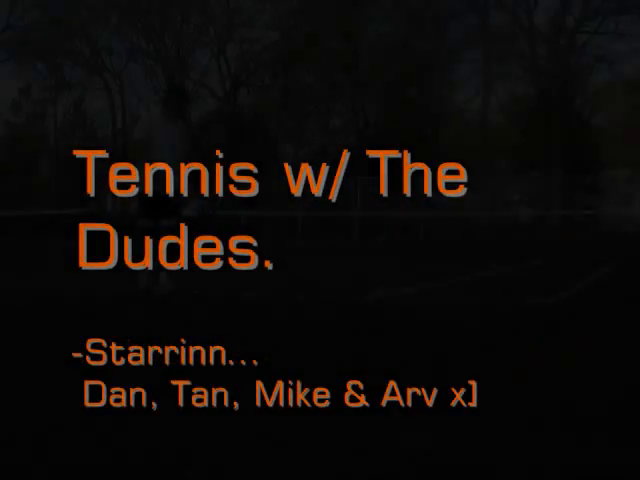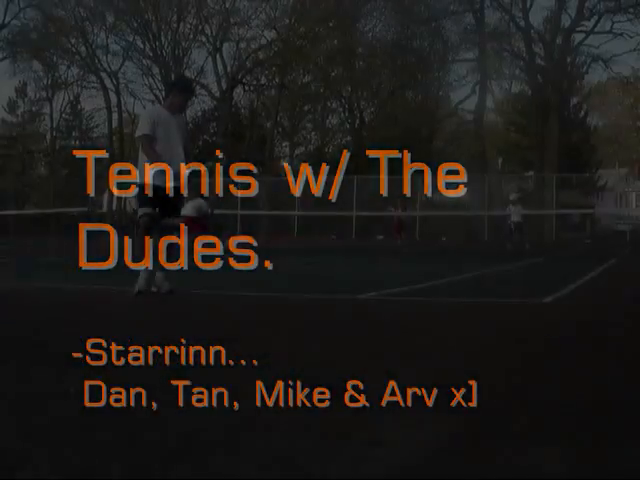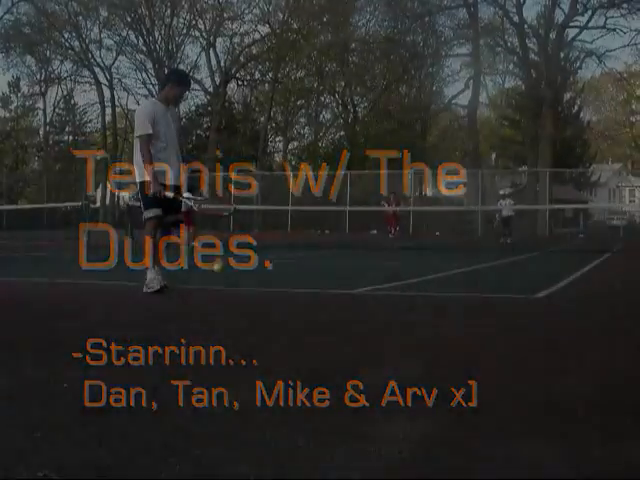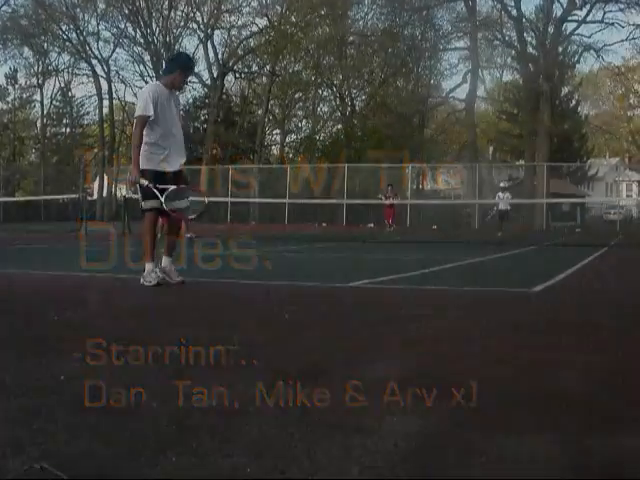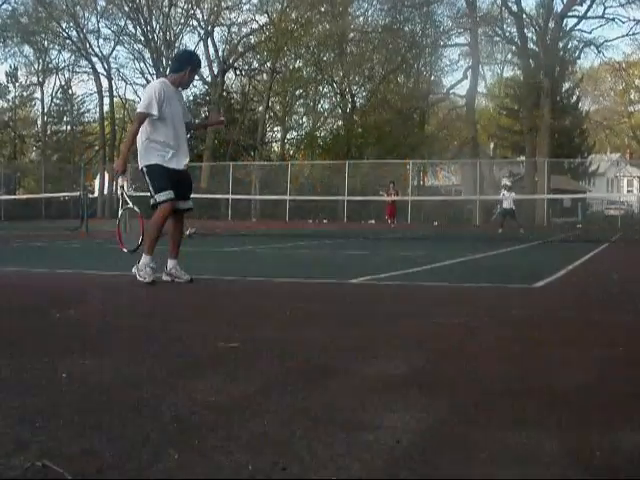
dt=0.3s
person 1, frame 1
left shoulder: (181, 126)
right shoulder: (151, 123)
right elbow: (146, 155)
right wrist: (158, 179)
left hip: (173, 187)
right hip: (151, 186)
left knee: (169, 230)
right knee: (148, 229)
left ankle: (163, 275)
right ankle: (150, 269)
person 1, frame 2
left shoulder: (180, 120)
right shoulder: (151, 114)
right elbow: (145, 146)
right wrist: (165, 169)
left hip: (174, 183)
right hip: (151, 179)
right knee: (146, 222)
left ankle: (159, 275)
right ankle: (145, 270)
person 1, frame 3
left shoulder: (173, 112)
right shoulder: (147, 109)
right elbow: (144, 148)
left wrist: (180, 178)
right wrist: (153, 180)
left hip: (171, 179)
right hip: (150, 178)
right knee: (153, 221)
left ankle: (156, 268)
right ankle: (151, 276)
person 1, frame 4
left shoulder: (174, 97)
right shoulder: (151, 92)
right elbow: (138, 129)
right wrist: (135, 165)
left hip: (172, 166)
right hip: (150, 165)
left knee: (176, 214)
right knee: (152, 212)
left ankle: (166, 263)
right ankle: (149, 268)
person 1, frame 5
left shoulder: (178, 94)
right shoulder: (158, 88)
right elbow: (137, 123)
left wrist: (210, 122)
right wrist: (122, 157)
left hip: (176, 163)
right hip: (154, 160)
left knee: (179, 211)
right knee: (166, 207)
left ankle: (173, 266)
right ankle: (144, 263)
